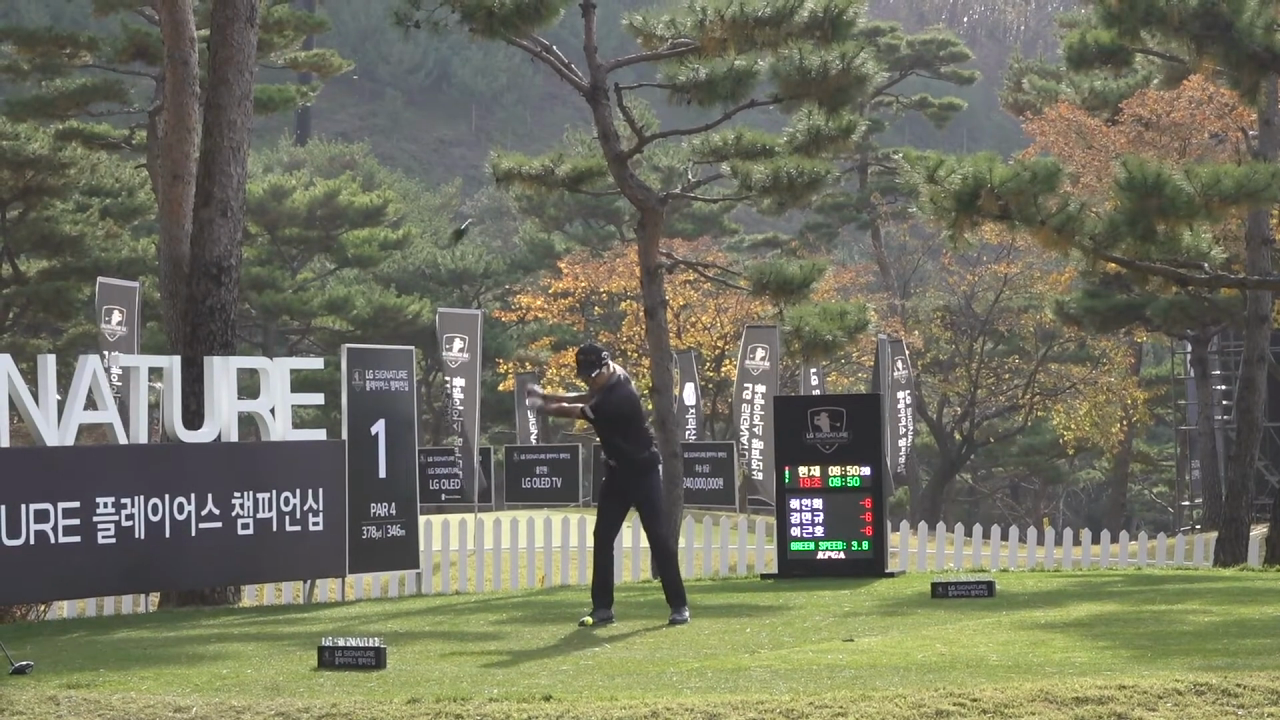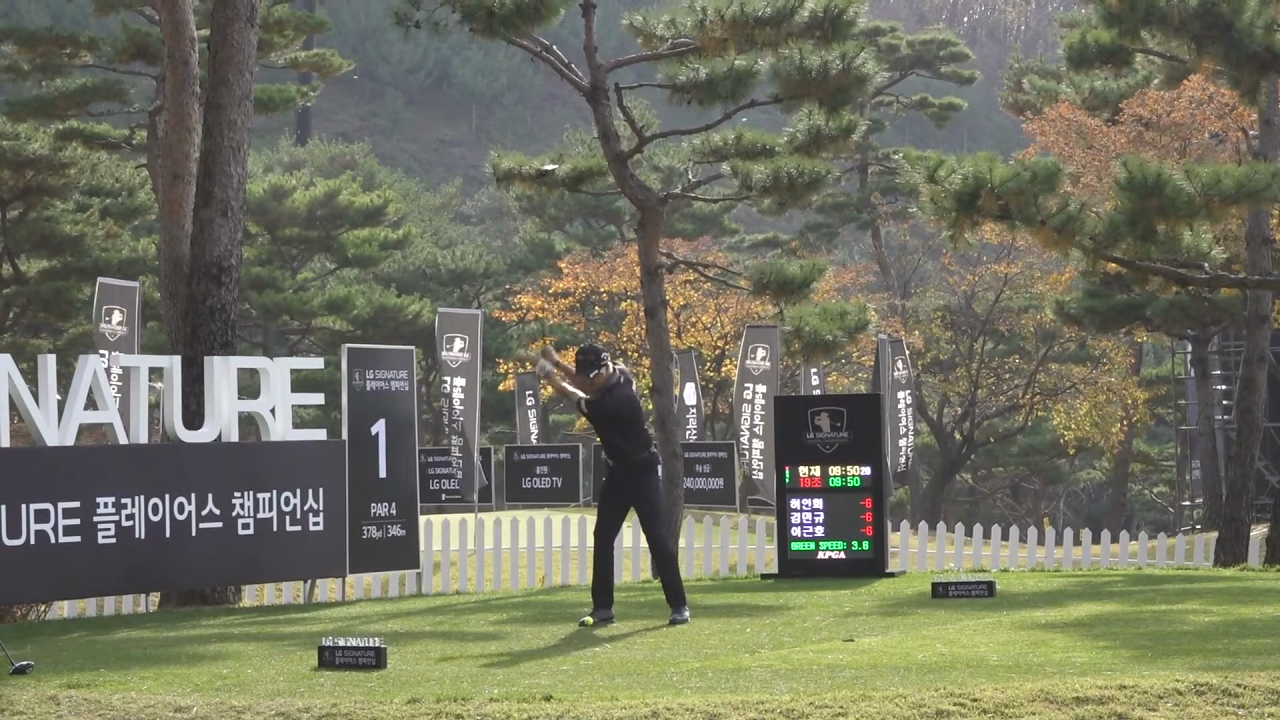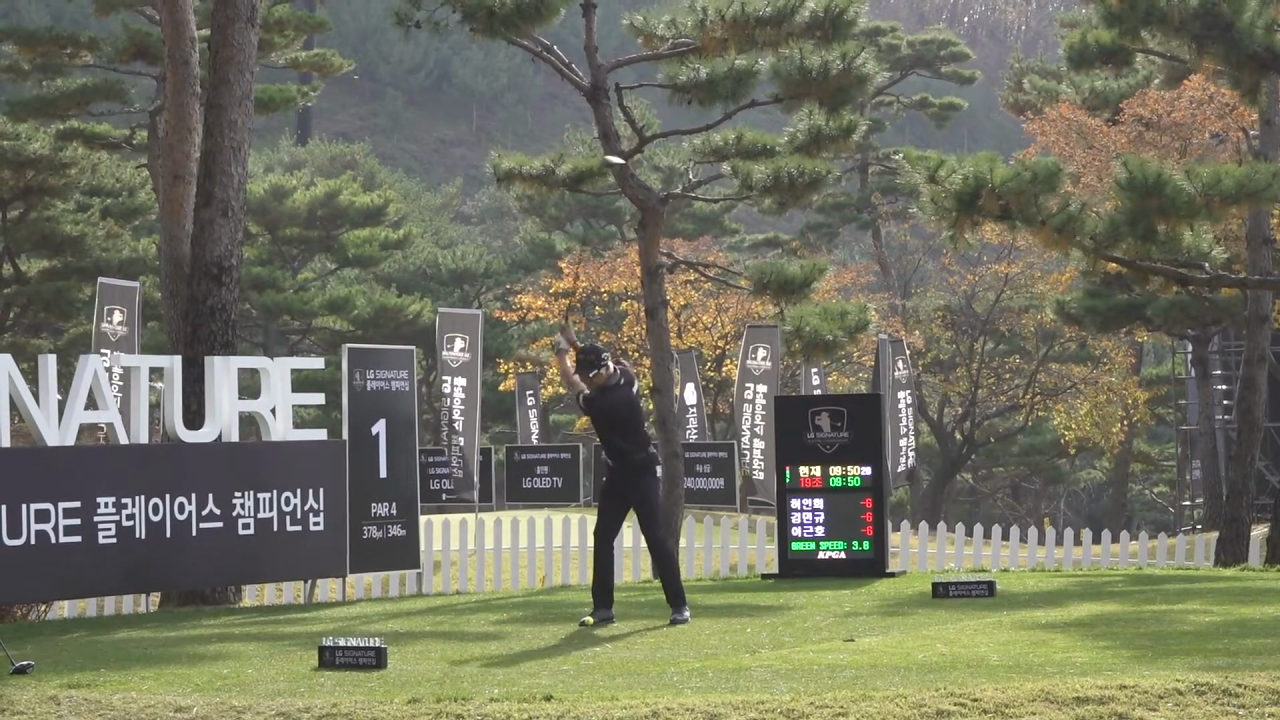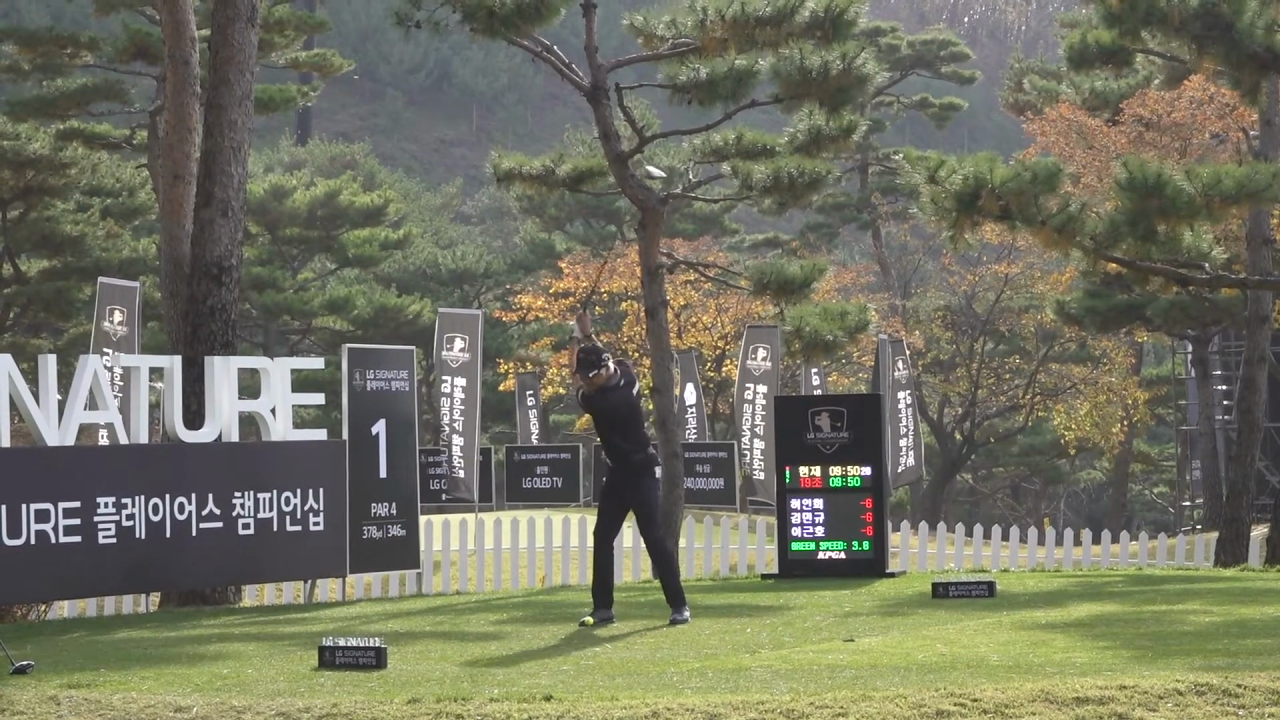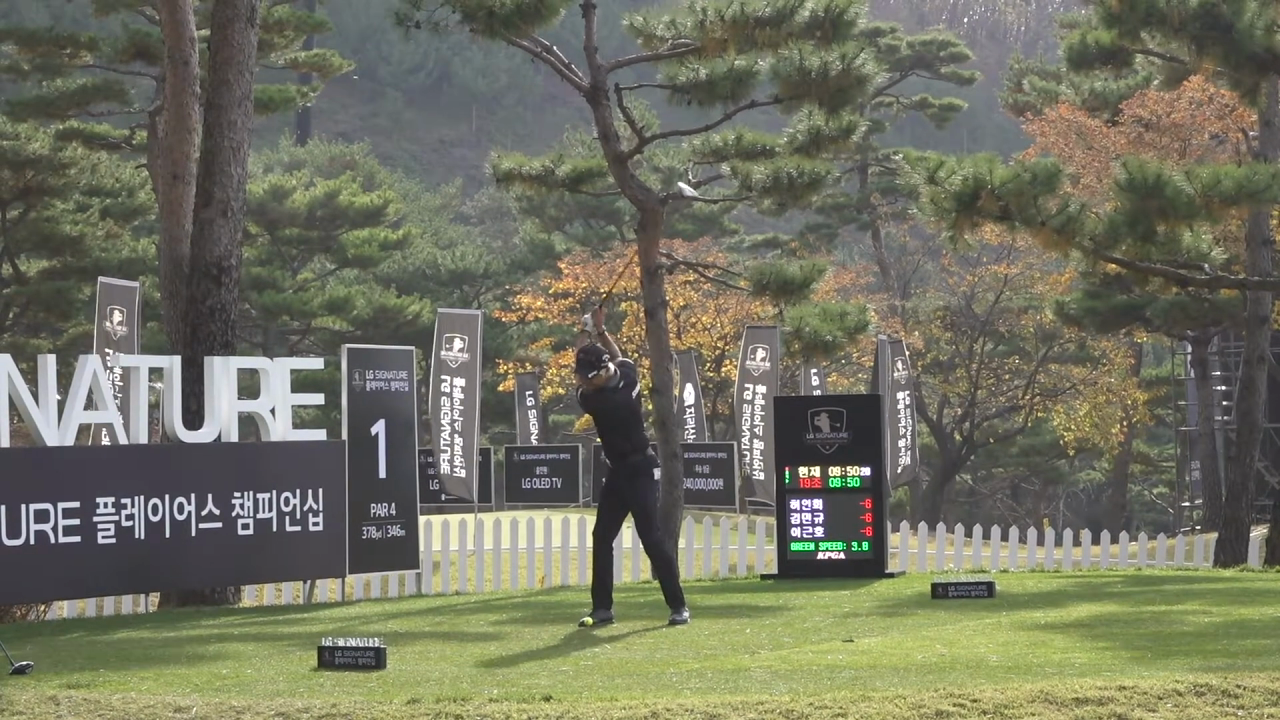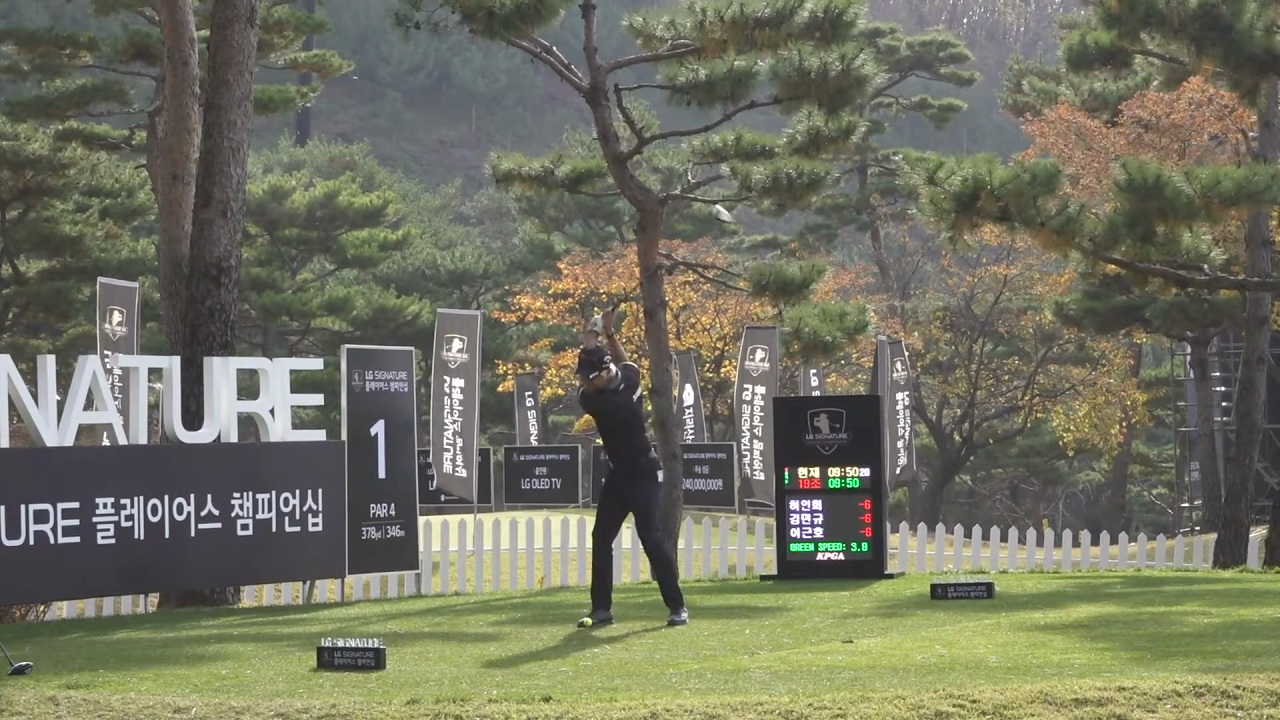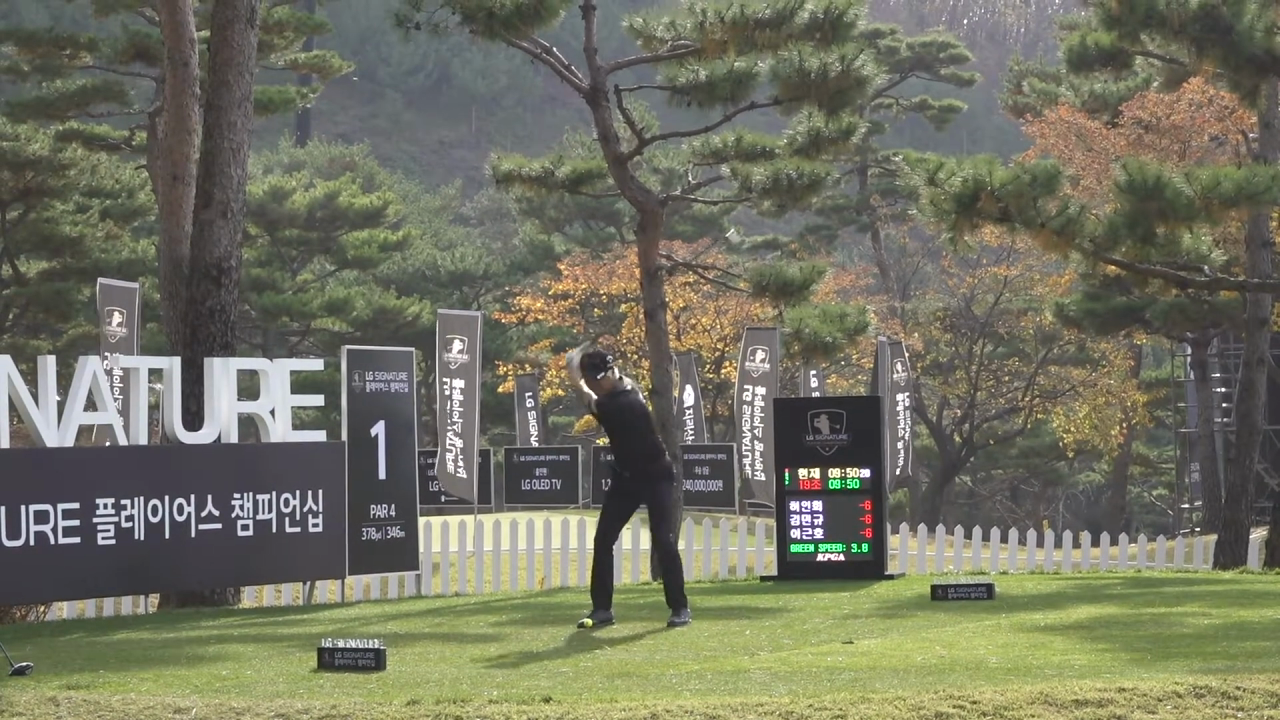
dt=0.1s
person 1, frame 1
left shoulder: (613, 399)
right shoulder: (617, 375)
left elbow: (576, 410)
right elbow: (584, 400)
left wrist: (544, 405)
right wrist: (549, 398)
left hip: (642, 470)
right hip: (618, 470)
left knee: (657, 534)
right knee: (603, 536)
left ankle: (678, 605)
right ankle: (602, 607)
person 1, frame 2
left shoulder: (610, 400)
right shoulder: (620, 374)
left elbow: (576, 397)
right elbow: (584, 390)
left wrist: (550, 375)
right wrist: (557, 364)
left hip: (641, 470)
right hip: (618, 470)
left knee: (656, 536)
right knee: (603, 536)
left ankle: (679, 605)
right ankle: (603, 607)
person 1, frame 3
left shoulder: (601, 401)
right shoulder: (624, 373)
left elbow: (572, 383)
left wrist: (562, 351)
right wrist: (572, 346)
left hip: (640, 471)
right hip: (619, 470)
left knee: (654, 536)
right knee: (603, 537)
left ankle: (679, 605)
right ankle: (603, 607)
person 1, frame 4
left shoulder: (600, 401)
right shoulder: (626, 374)
left elbow: (579, 381)
left wrist: (579, 339)
right wrist: (586, 336)
left hip: (640, 472)
right hip: (619, 470)
left knee: (653, 537)
right knee: (602, 537)
left ankle: (679, 605)
right ankle: (603, 607)
person 1, frame 5
left shoulder: (594, 401)
right shoulder: (627, 372)
left elbow: (582, 388)
right elbow: (618, 360)
left wrist: (589, 333)
right wrist: (598, 332)
left hip: (639, 472)
right hip: (619, 472)
left knee: (650, 537)
right knee: (602, 537)
left ankle: (678, 605)
right ankle: (602, 607)
person 1, frame 6
left shoulder: (595, 402)
right shoulder: (630, 375)
left elbow: (584, 389)
right elbow: (622, 362)
right wrist: (608, 333)
left hip: (641, 474)
right hip: (620, 473)
left knee: (650, 539)
right knee: (601, 537)
left ankle: (677, 606)
right ankle: (601, 608)
person 1, frame 7
left shoulder: (619, 398)
right shoulder: (622, 388)
left elbow: (593, 402)
left wrist: (577, 369)
left hip: (656, 476)
right hip: (625, 477)
left knee: (663, 540)
right knee: (603, 540)
left ankle: (679, 607)
right ankle: (601, 609)
